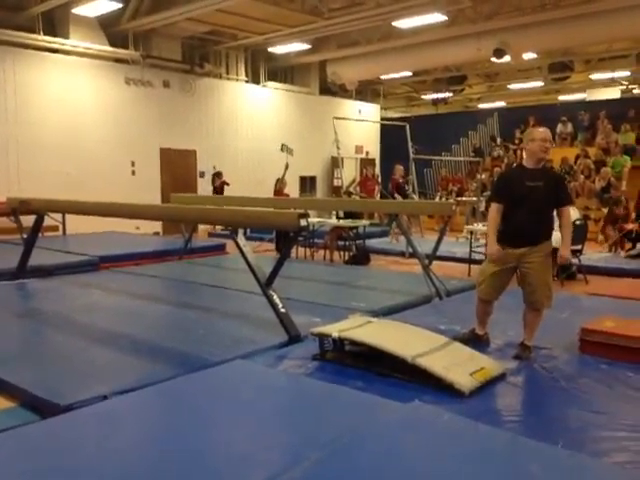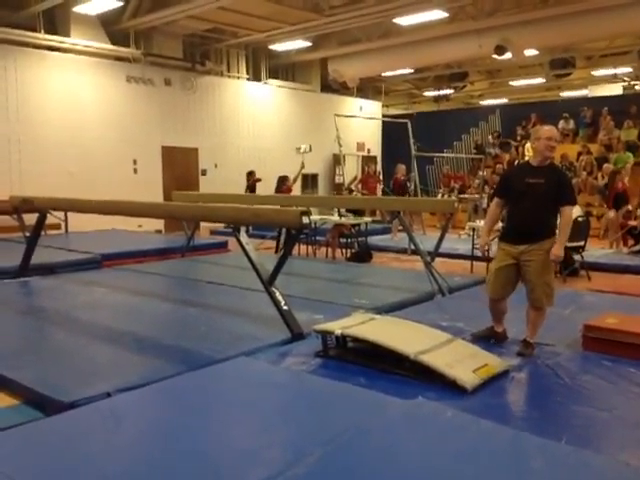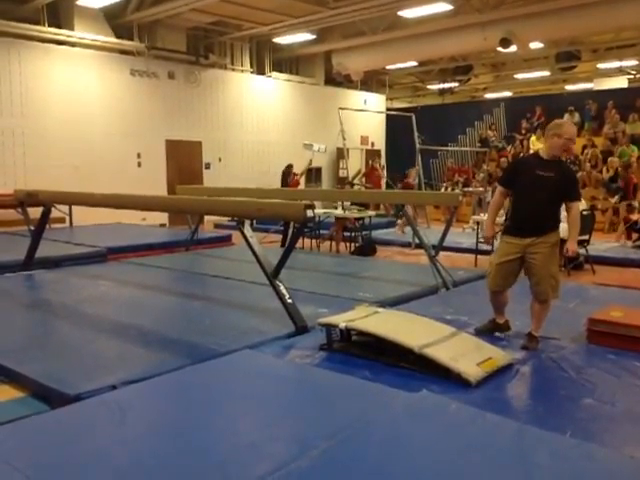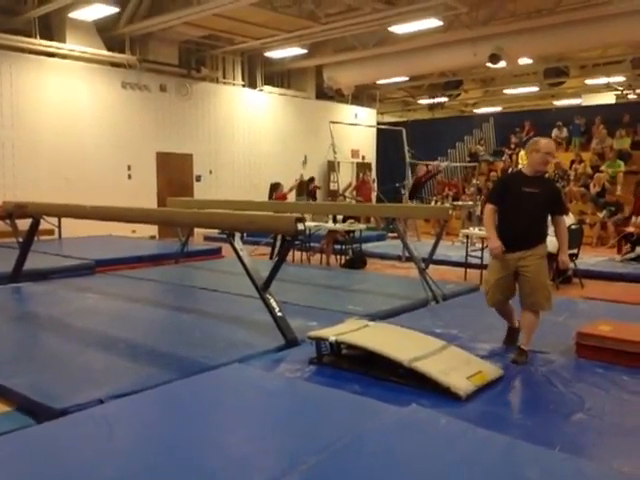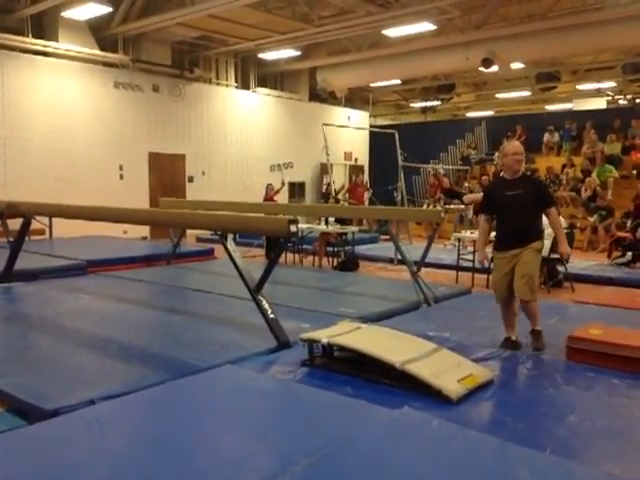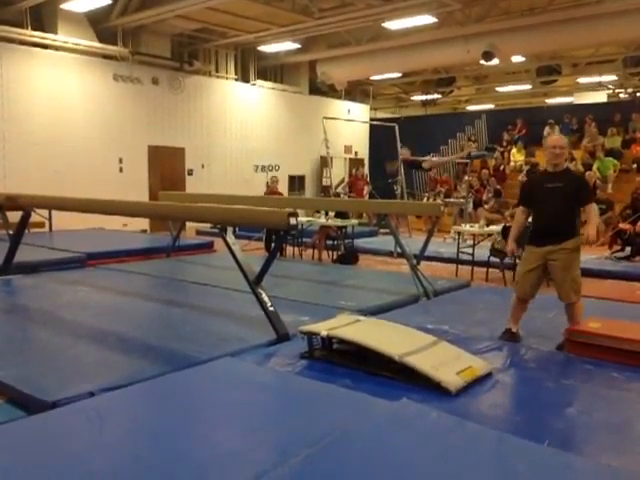
dt=0.7s
person 1, frame 1
left shoulder: (554, 179)
right shoulder: (508, 177)
left elbow: (564, 213)
right elbow: (495, 210)
left wrist: (565, 246)
right wrist: (492, 241)
left hip: (538, 249)
right hip: (506, 246)
left knee: (536, 299)
right knee: (485, 291)
left ankle: (526, 343)
right ankle: (480, 332)
person 1, frame 2
left shoulder: (559, 177)
right shoulder: (513, 173)
left elbow: (566, 213)
right elbow: (497, 205)
left wrist: (559, 244)
right wrist: (485, 233)
left hip: (540, 246)
right hip: (508, 243)
left knee: (538, 297)
right knee: (495, 291)
left ankle: (529, 340)
right ankle: (498, 329)
person 1, frame 3
left shoulder: (566, 173)
right shoulder: (521, 164)
left elbow: (573, 209)
right elbow: (500, 194)
left wrist: (572, 240)
right wrist: (490, 224)
left hip: (545, 240)
right hip: (512, 236)
left knee: (543, 290)
right knee: (496, 282)
left ankle: (533, 333)
right ankle: (499, 320)
person 1, frame 4
left shoulder: (550, 188)
right shoulder: (507, 181)
left elbow: (559, 221)
right elbow: (489, 210)
left wrist: (563, 251)
right wrist: (492, 238)
left hip: (534, 252)
right hip: (504, 251)
left knee: (532, 302)
right knee: (495, 297)
left ankle: (523, 347)
right ankle: (514, 325)
person 1, frame 5
left shoulder: (536, 185)
right shoulder: (493, 189)
left elbow: (551, 213)
right elbow: (485, 219)
left wrist: (563, 242)
right wrist: (481, 247)
left hip: (530, 247)
right hip: (503, 250)
left knee: (525, 294)
right knee: (504, 296)
left ankle: (536, 329)
right ankle: (511, 336)
person 1, frame 6
left shoulder: (576, 180)
right shoulder: (533, 181)
left elbow: (590, 207)
right elbow: (523, 212)
left wrist: (592, 228)
right wrist: (512, 239)
left hip: (565, 245)
right hip: (535, 245)
left knee: (571, 293)
right knee: (522, 289)
right ankle: (512, 328)
